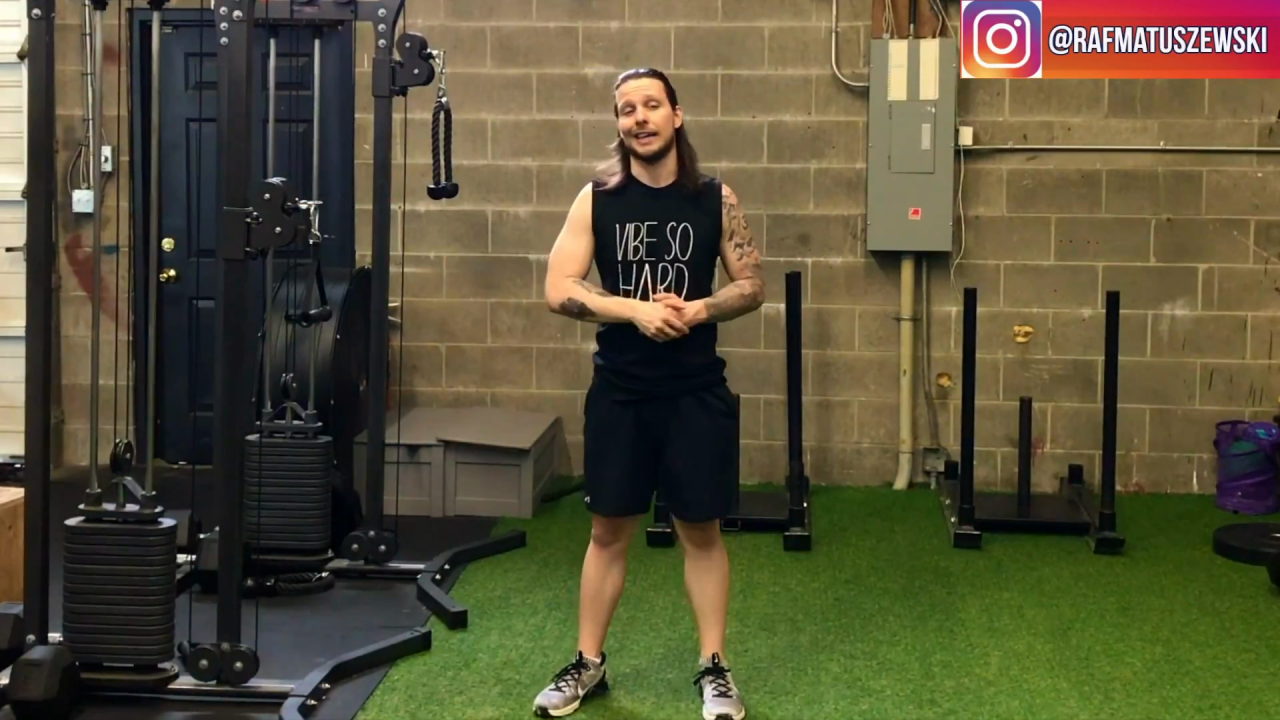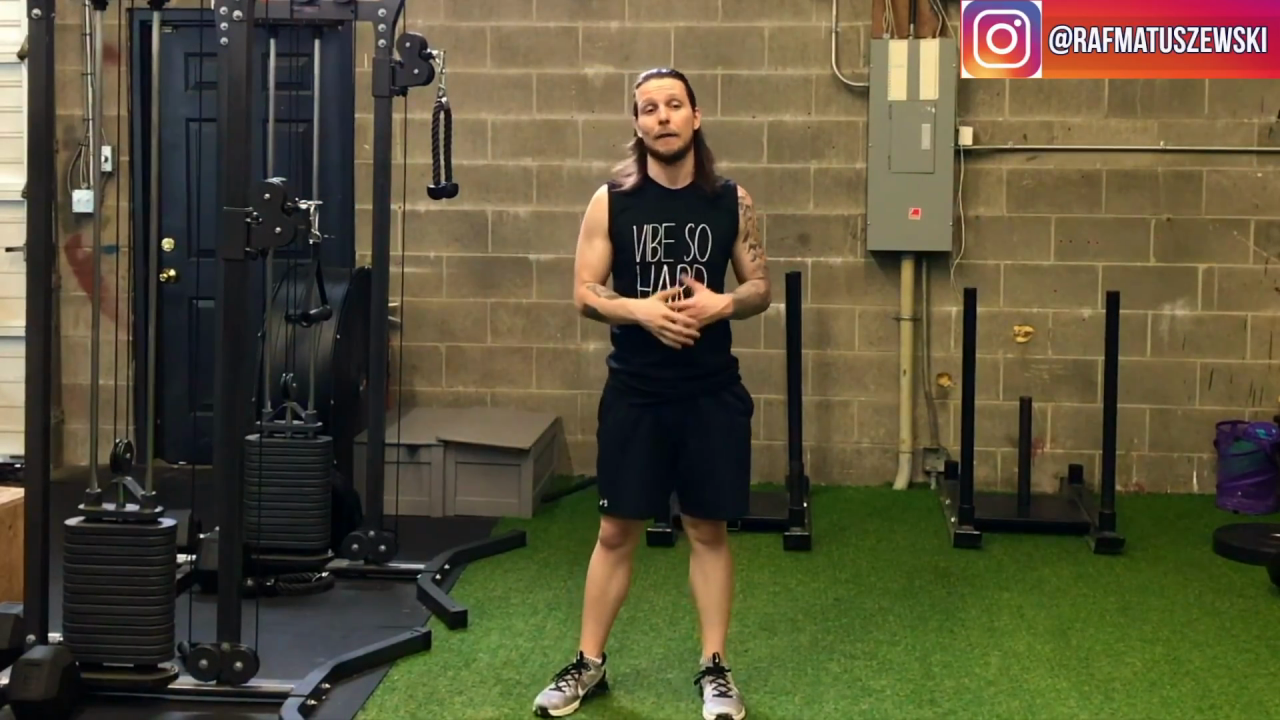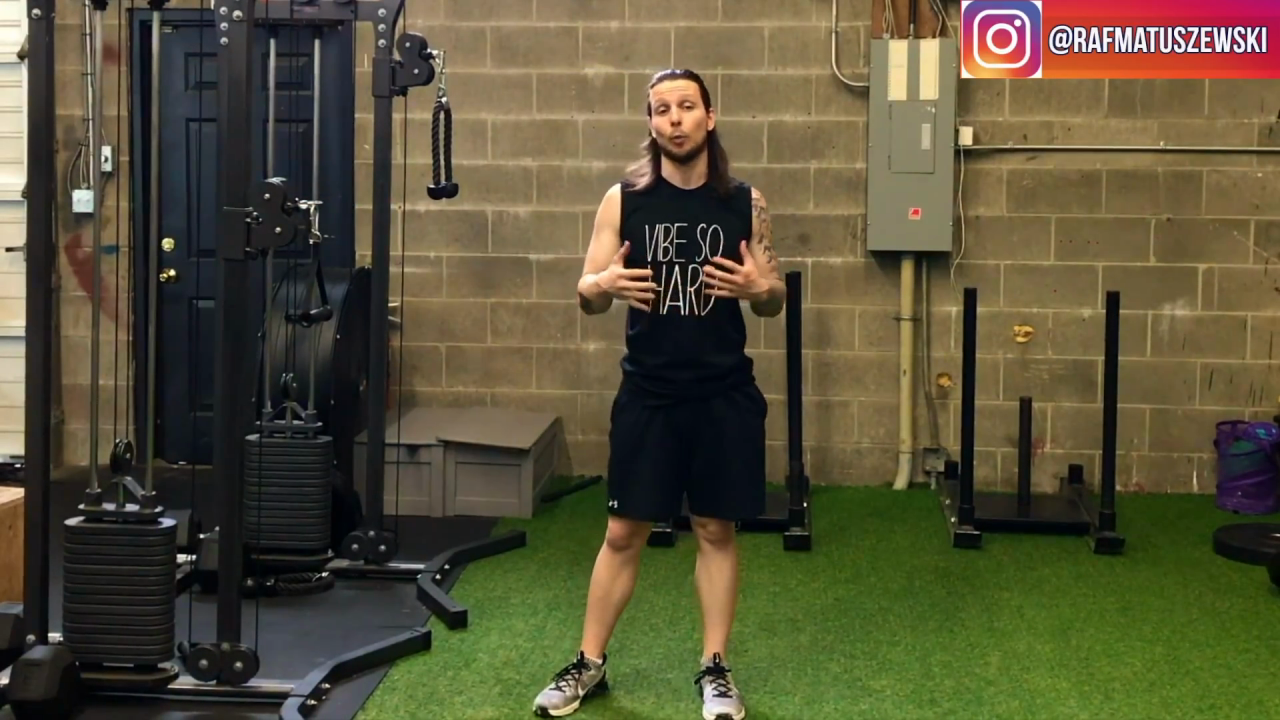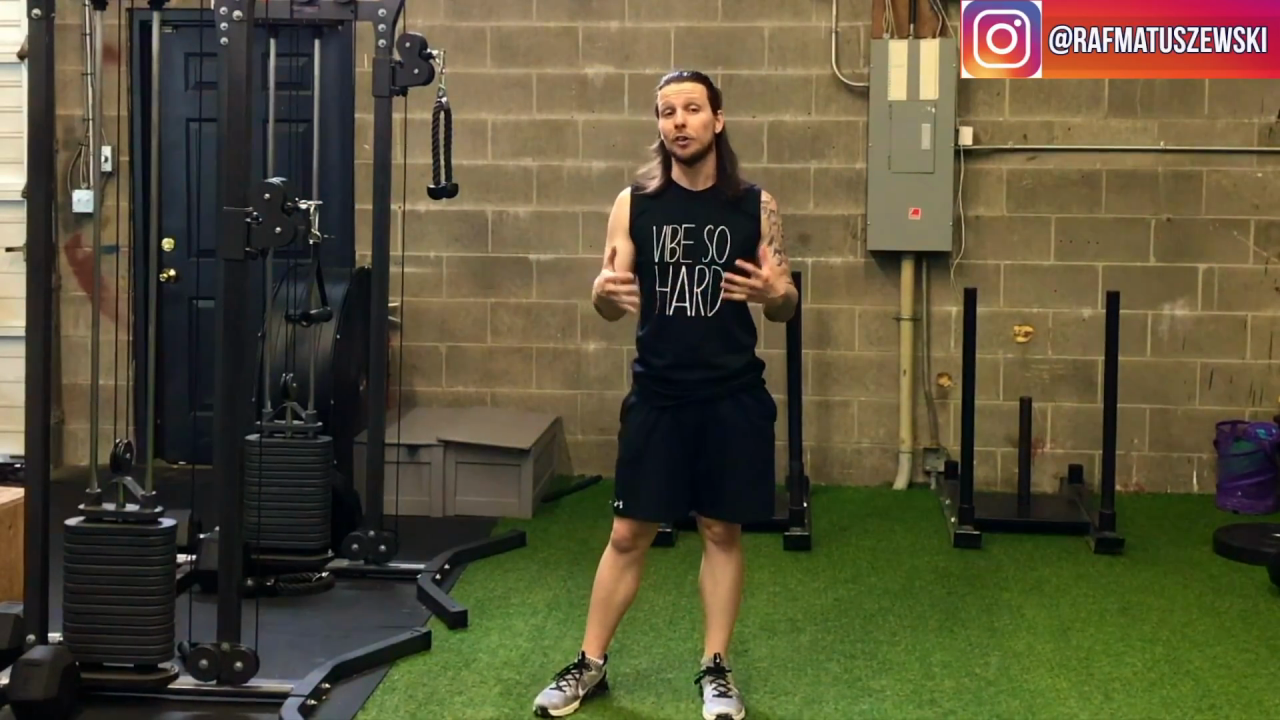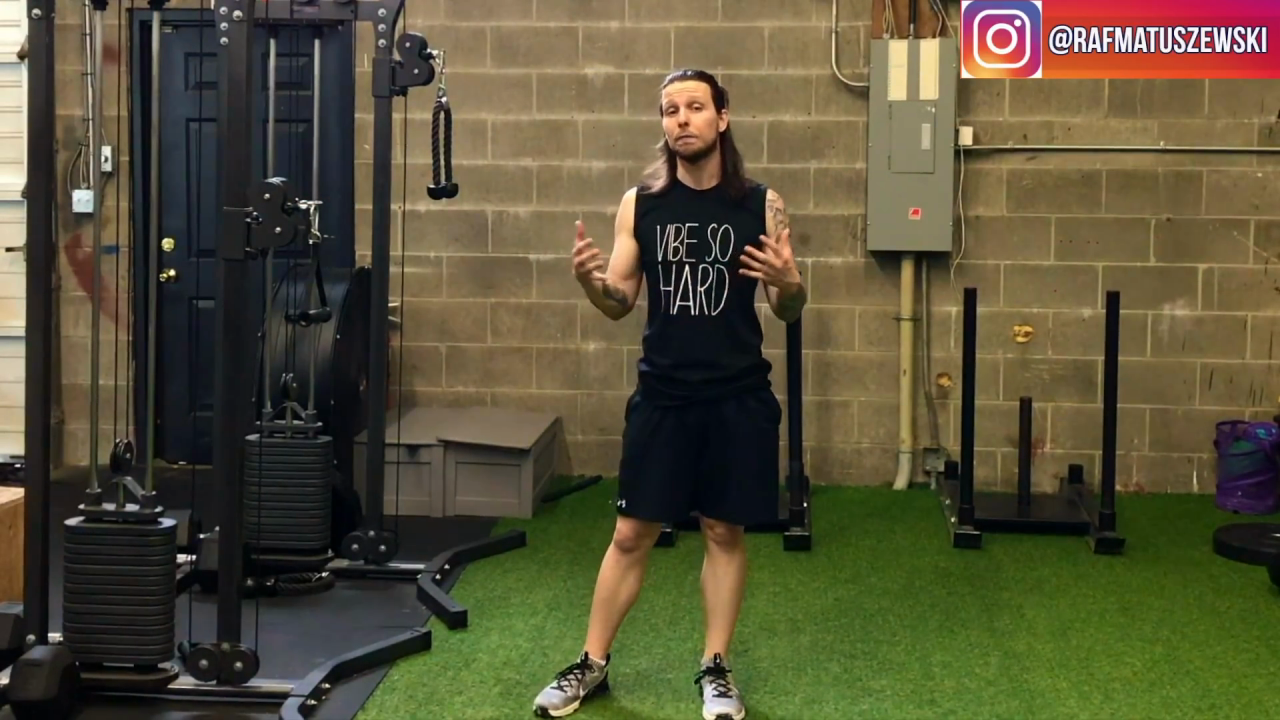
dt=0.2s
person 1, frame 1
left shoulder: (716, 198)
right shoulder: (596, 199)
left elbow: (751, 285)
right elbow: (557, 290)
left wrist: (696, 310)
right wrist: (635, 309)
left hip: (696, 391)
right hip: (618, 392)
left knee: (701, 529)
right knee: (608, 529)
left ankle: (713, 667)
right ankle: (588, 664)
person 1, frame 2
left shoulder: (731, 199)
right shoulder: (611, 200)
left elbow: (760, 285)
right elbow: (584, 293)
left wrist: (723, 304)
right wrist: (641, 310)
left hip: (712, 392)
right hip: (634, 393)
left knee: (709, 529)
right knee: (617, 530)
left ankle: (713, 667)
right ankle: (589, 663)
person 1, frame 3
left shoulder: (744, 201)
right shoulder: (623, 199)
left elbow: (774, 299)
right elbow: (585, 292)
left wrist: (759, 287)
right wrist: (607, 282)
left hip: (725, 393)
right hip: (647, 394)
left knee: (717, 530)
right knee: (624, 531)
left ankle: (714, 667)
right ankle: (589, 664)
person 1, frame 4
left shoulder: (755, 204)
right shoulder: (634, 201)
left elbow: (786, 305)
right elbow: (609, 302)
left wrist: (774, 293)
right wrist: (606, 290)
left hip: (734, 395)
right hip: (656, 396)
left knee: (722, 531)
right knee: (629, 533)
left ankle: (714, 667)
right ankle: (590, 664)
person 1, frame 5
left shoulder: (762, 203)
right shoulder: (640, 202)
left elbow: (790, 310)
right elbow: (619, 301)
left wrist: (789, 281)
right wrist: (589, 279)
left hip: (738, 396)
right hip: (661, 395)
left knee: (724, 532)
right knee: (631, 533)
left ankle: (715, 668)
right ankle: (592, 664)
